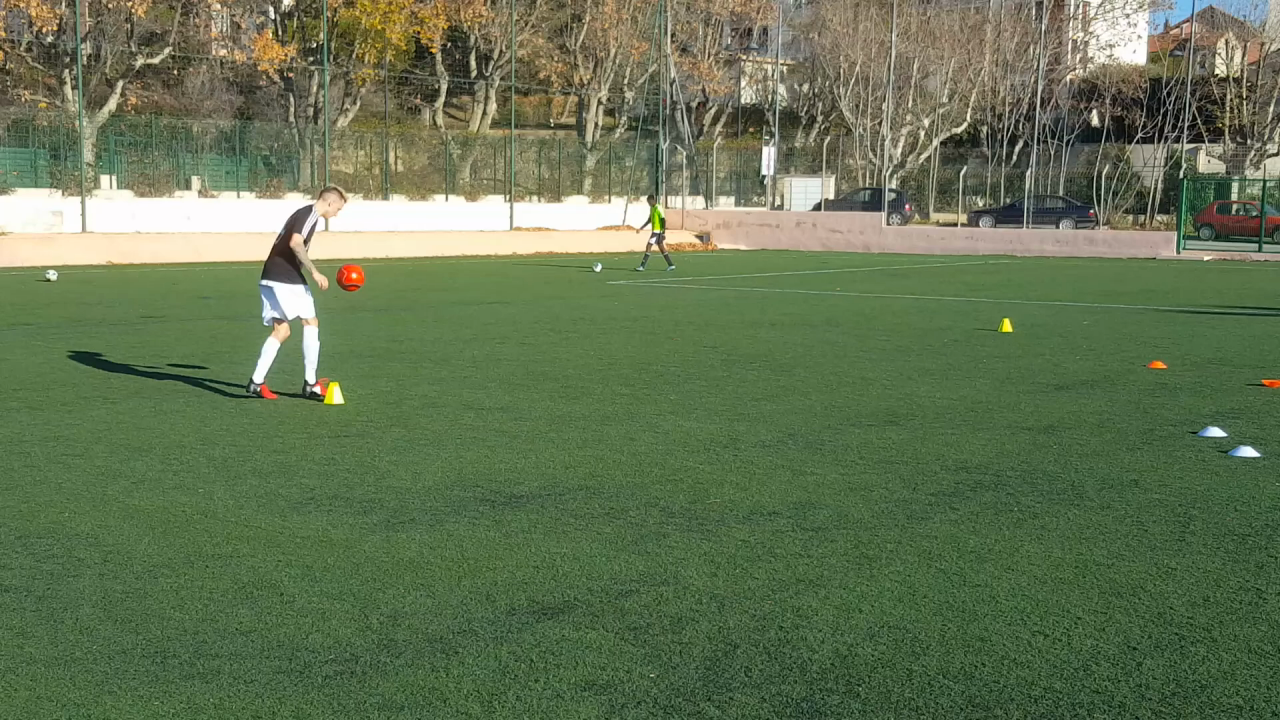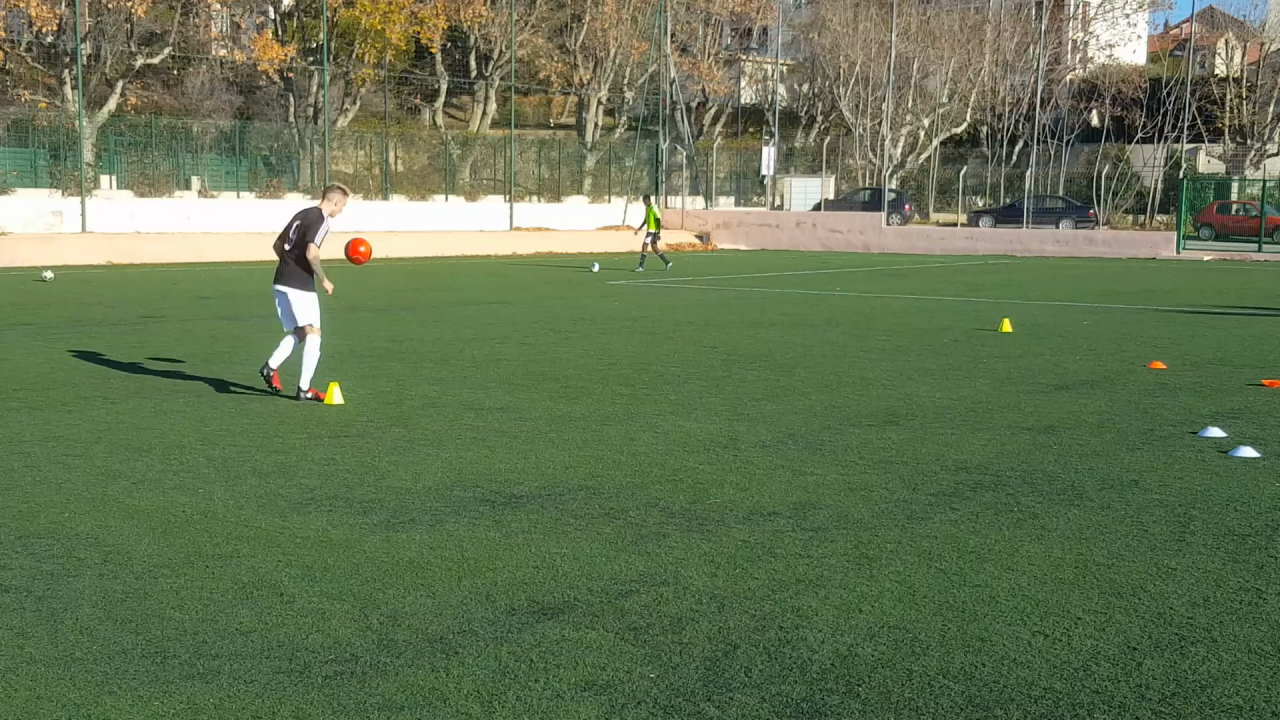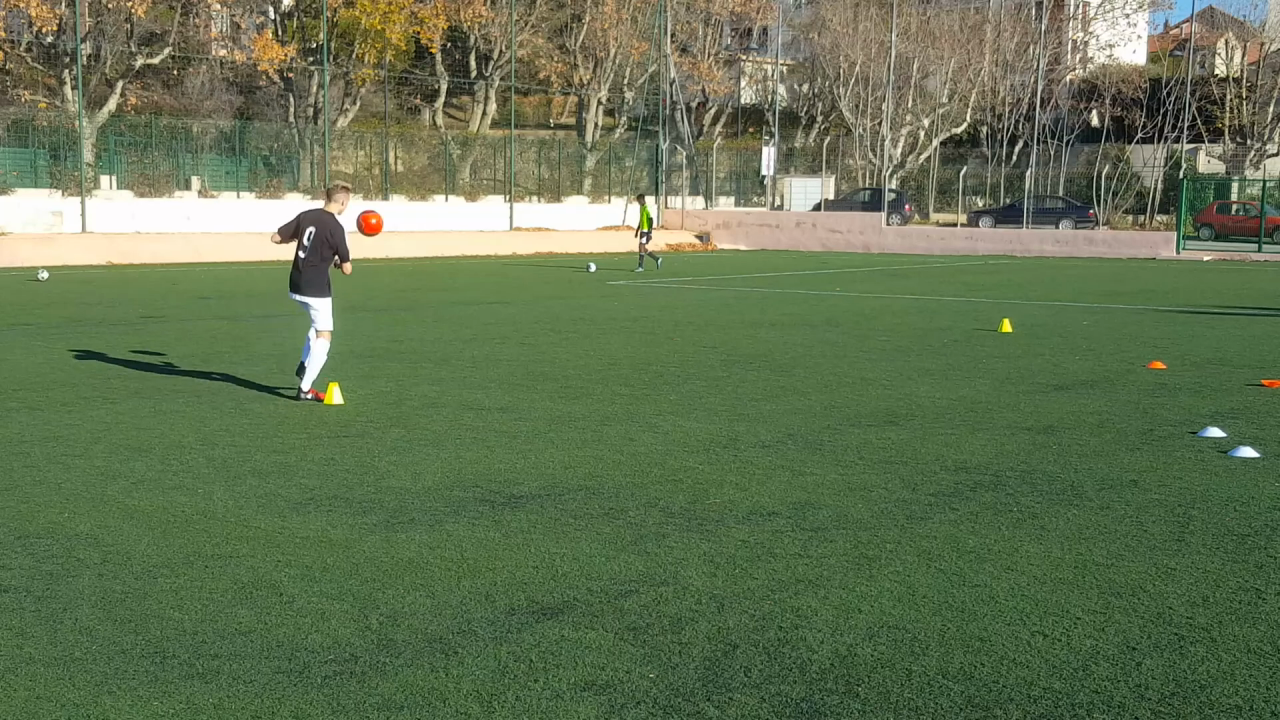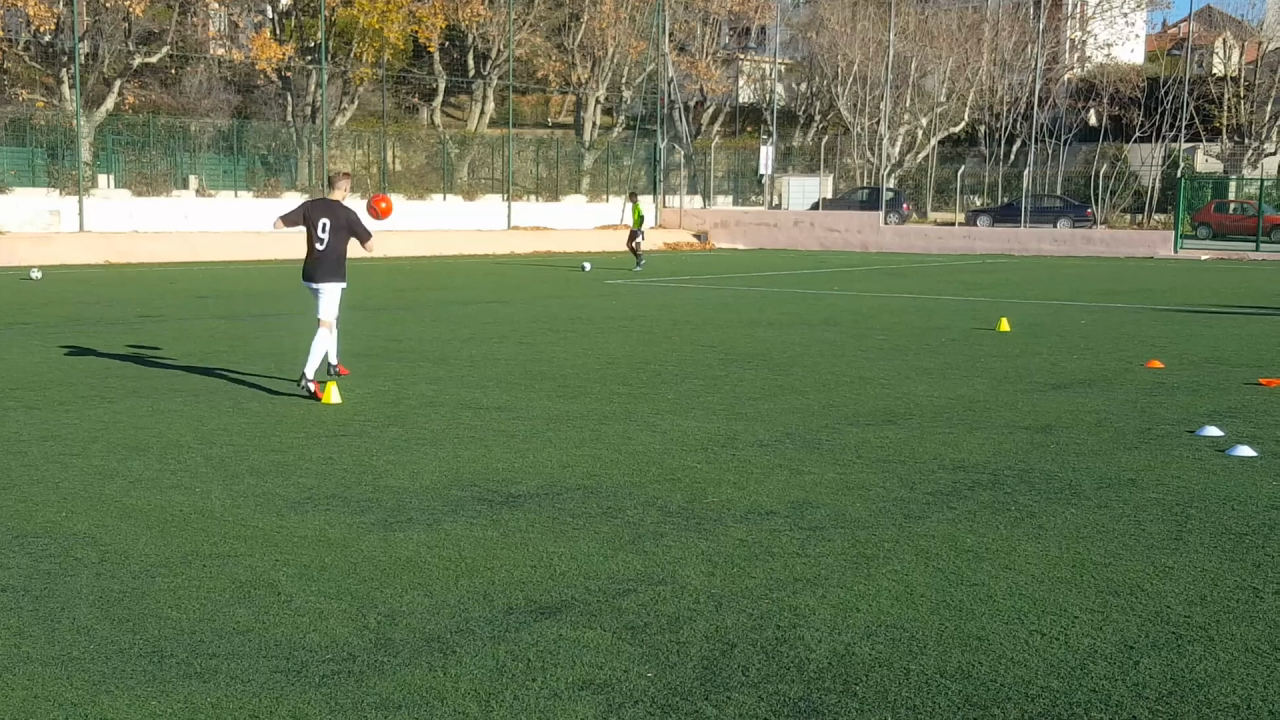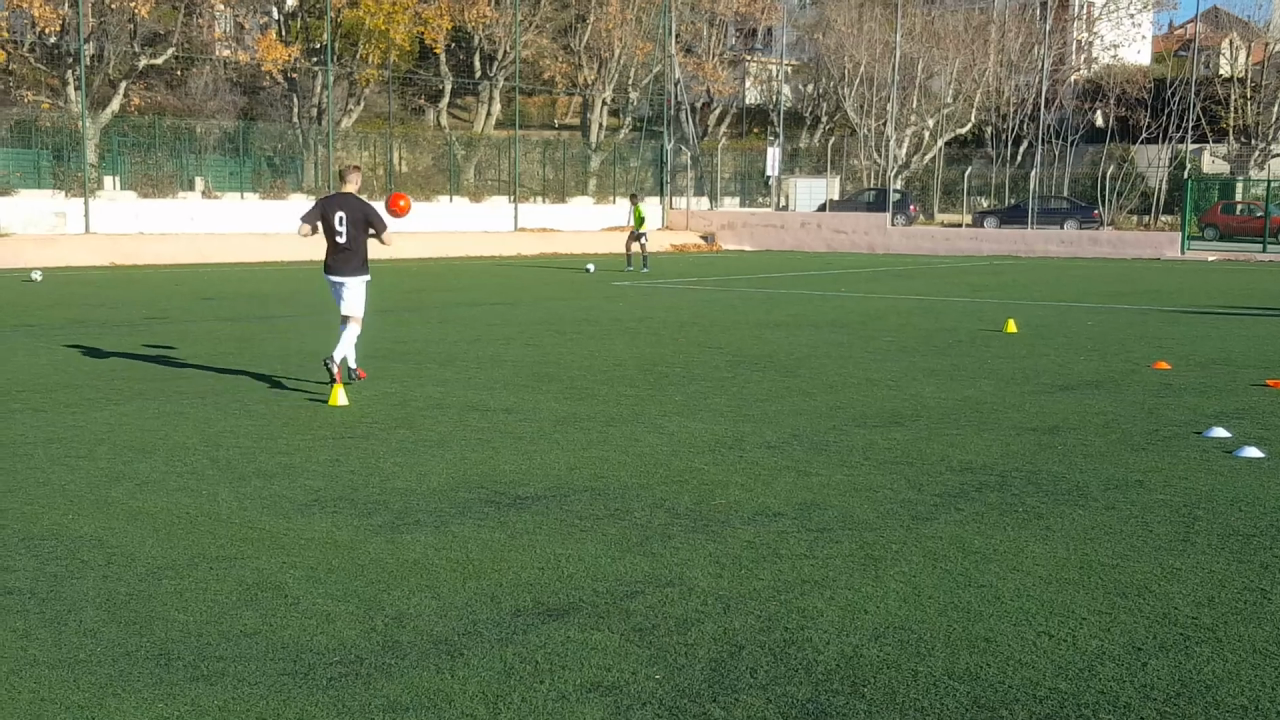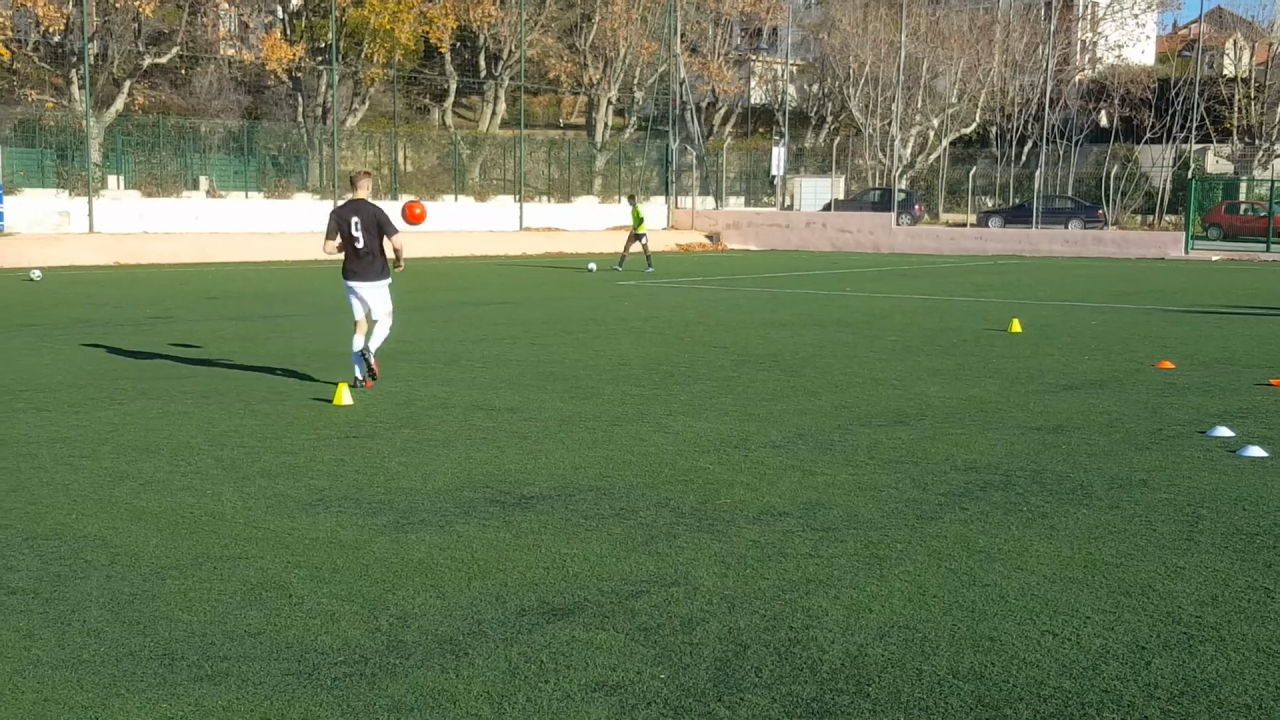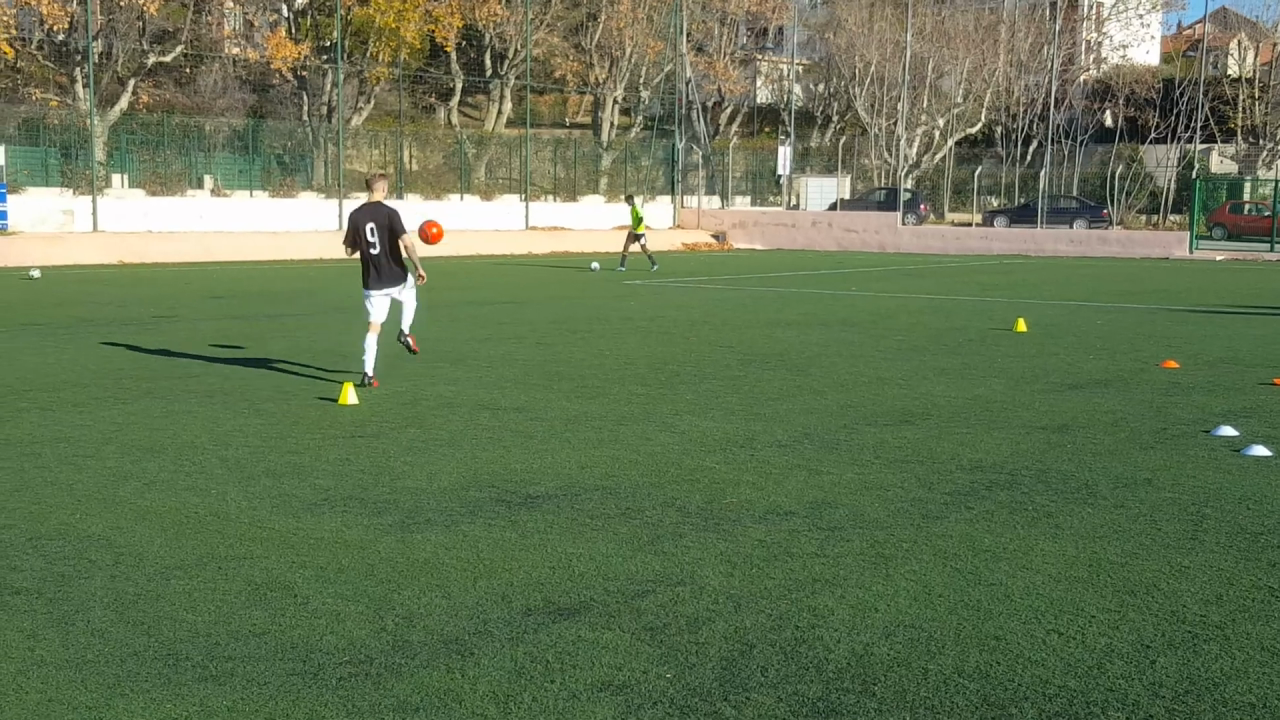
dt=0.1s
person 1, frame 1
left shoulder: (300, 215)
right shoulder: (311, 215)
left elbow: (277, 248)
right elbow: (295, 242)
right wrist: (314, 273)
left hip: (270, 278)
right hip: (286, 278)
left knee: (281, 332)
right knee: (311, 324)
left ankle: (256, 383)
right ankle: (311, 383)
person 1, frame 2
left shoulder: (302, 215)
right shoulder: (322, 221)
left elbow: (277, 245)
right elbow: (311, 254)
right wrist: (324, 280)
left hip: (282, 282)
right hip: (299, 283)
left knee: (298, 333)
right knee: (313, 333)
left ankle: (272, 367)
right ankle: (304, 388)
person 1, frame 3
left shoulder: (305, 217)
right shoulder: (336, 228)
left elbow: (276, 238)
right elbow: (347, 269)
right wrist: (341, 264)
left hip: (296, 286)
right hip: (317, 289)
left knee: (318, 329)
right knee: (324, 336)
left ankle: (306, 363)
right ankle: (305, 390)
person 1, frame 4
left shoulder: (309, 206)
right shoulder: (348, 215)
left elbow: (278, 224)
right elbow: (369, 246)
left wrist: (304, 222)
right wrist: (358, 234)
left hip: (310, 275)
right hip: (332, 277)
left knee: (329, 318)
right knee: (325, 327)
left ankle: (333, 363)
right ankle: (308, 377)
person 1, frame 5
left shoulder: (323, 204)
right shoulder: (363, 207)
left elbow: (302, 230)
right elbow: (386, 240)
right wrist: (374, 234)
left hip: (333, 271)
right hip: (355, 272)
left knee: (346, 318)
right knee: (355, 322)
left ankle: (352, 368)
right ankle: (334, 359)
person 1, frame 6
left shoulder: (338, 213)
right shoulder: (376, 212)
left elbow: (328, 249)
right elbow: (396, 243)
right wrist: (400, 261)
left hip: (351, 277)
right hip: (376, 276)
left knee: (360, 325)
right knee: (385, 321)
left ankle: (359, 376)
right ankle: (369, 351)
person 1, frame 7
left shoulder: (355, 216)
right shoulder: (391, 214)
left elbow: (349, 251)
right elbow: (407, 244)
right wrist: (420, 269)
left hip: (371, 282)
right hip: (395, 277)
left knee: (373, 327)
right knee: (411, 287)
left ankle: (368, 374)
right ankle: (405, 332)
